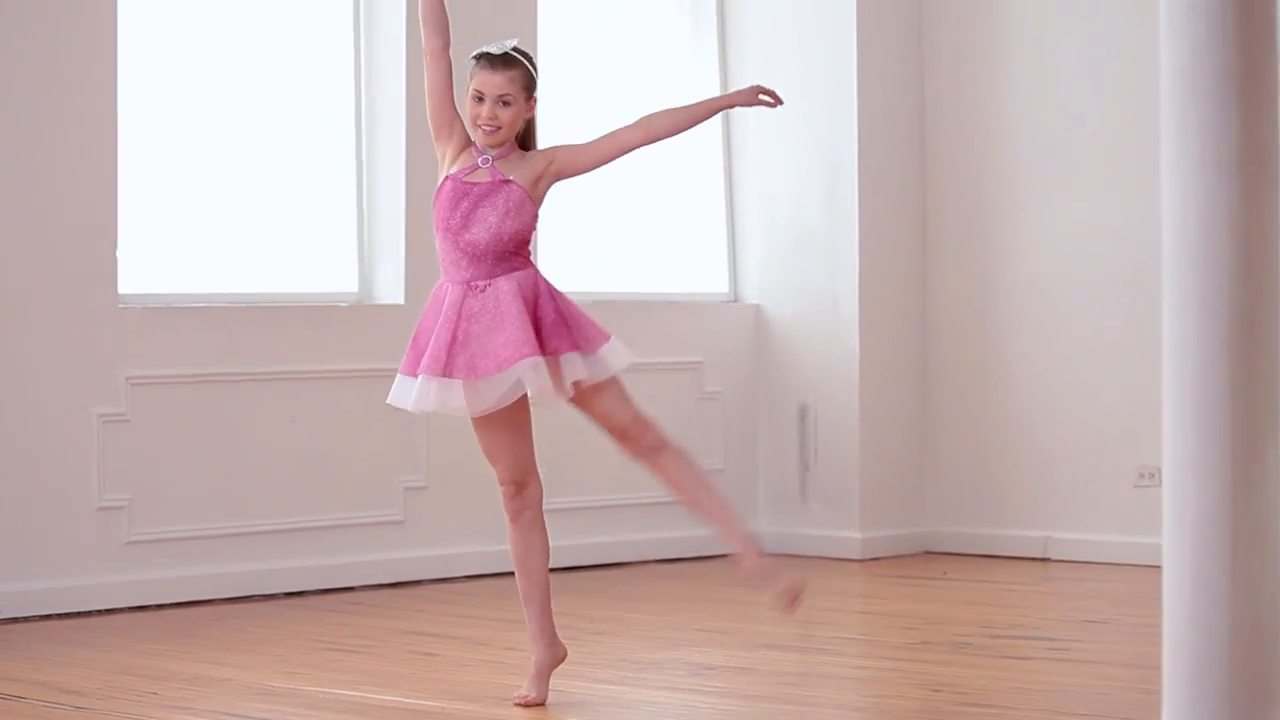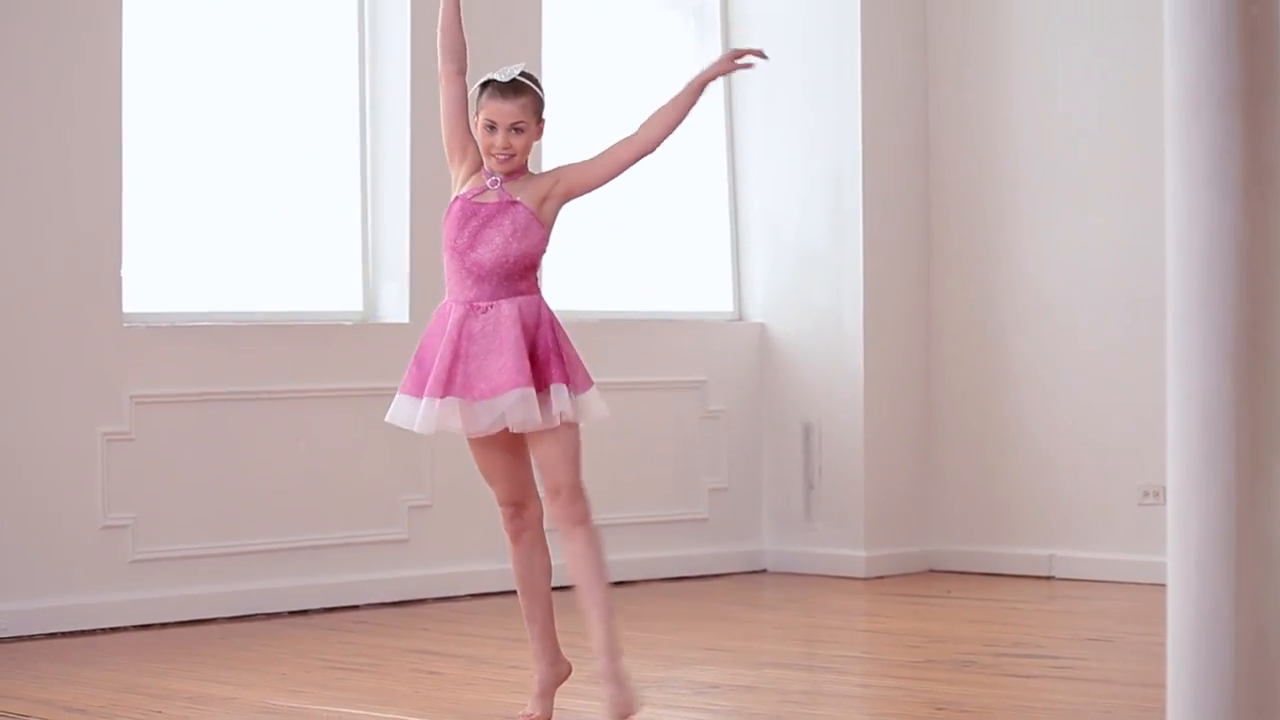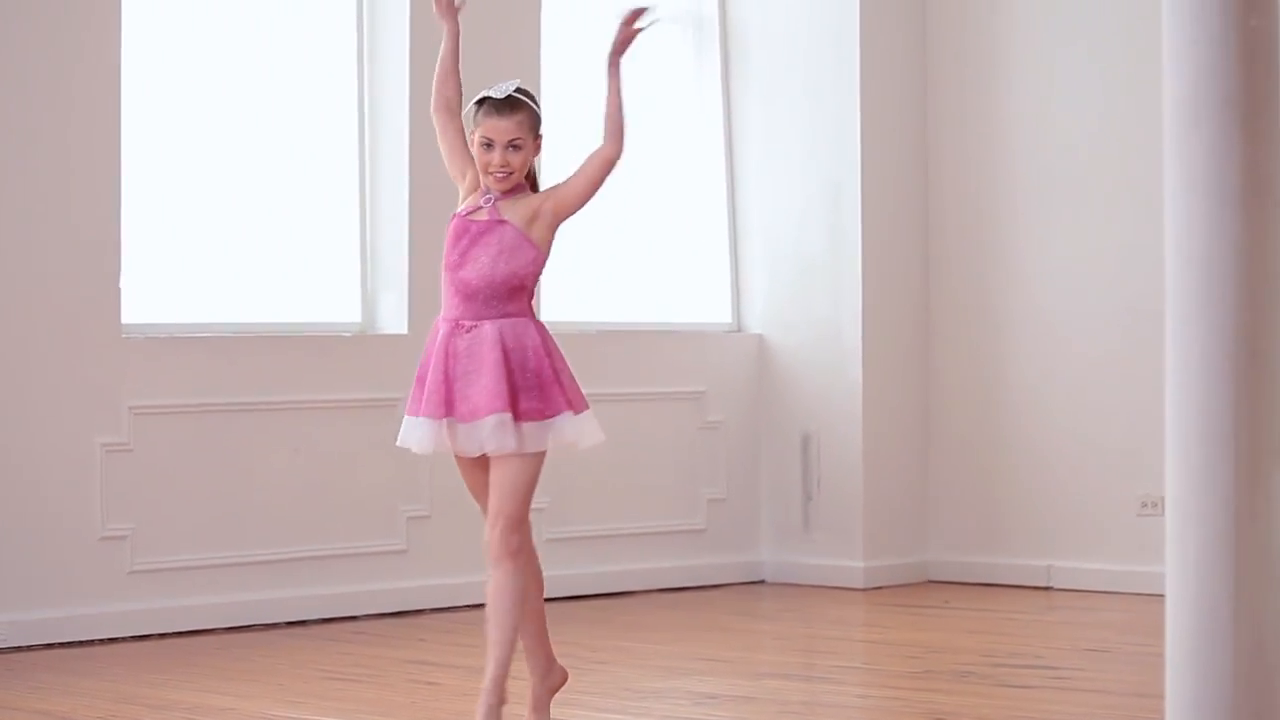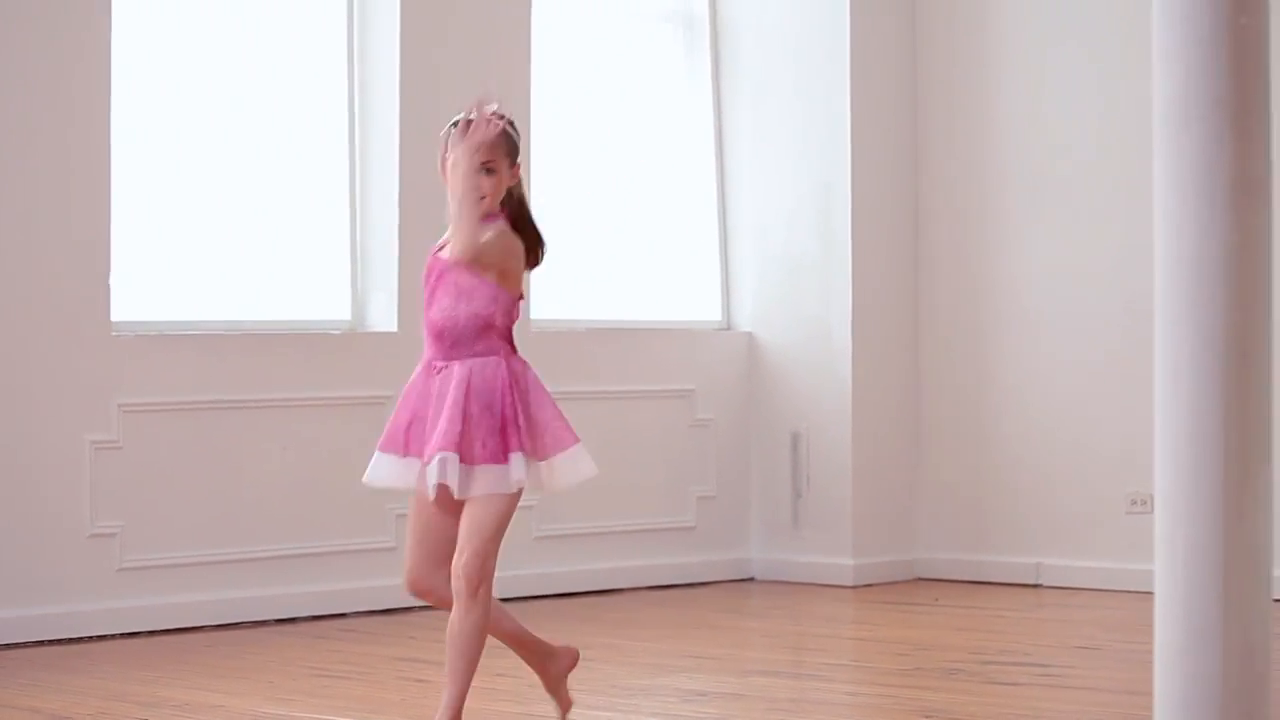
dt=0.2s
person 1, frame 1
left shoulder: (546, 165)
right shoulder: (454, 150)
left elbow: (642, 130)
right elbow: (434, 57)
left wrist: (726, 95)
left hip: (535, 317)
right hip: (466, 326)
left knee: (640, 436)
right knee: (517, 487)
left ankle: (753, 556)
right ankle: (545, 643)
person 1, frame 2
left shoulder: (554, 186)
right shoulder: (466, 172)
left elbow: (645, 137)
right elbow: (451, 80)
left wrist: (705, 75)
left hip: (528, 347)
right hip: (467, 349)
left knee: (564, 504)
right knee: (517, 511)
left ankle: (609, 662)
right ankle: (548, 657)
person 1, frame 3
left shoulder: (545, 206)
right shoulder: (469, 192)
left elbow: (607, 157)
right elbow: (443, 114)
left hip: (519, 368)
right hip: (460, 367)
left knee: (504, 532)
right knee: (506, 531)
person 1, frame 4
left shoulder: (502, 240)
right shoulder: (462, 230)
left elbow: (471, 253)
left wrist: (482, 146)
left hip: (493, 409)
right hip: (442, 406)
left knee: (470, 572)
right knee: (425, 576)
right ankle: (546, 656)
